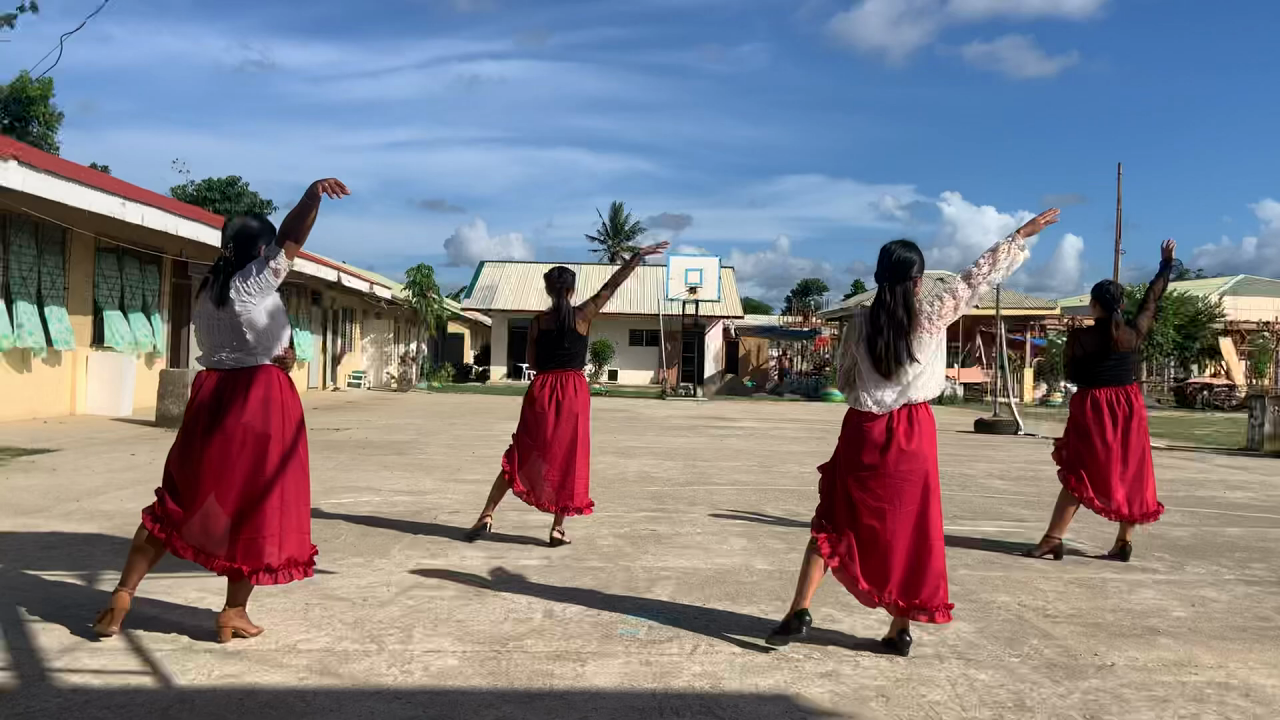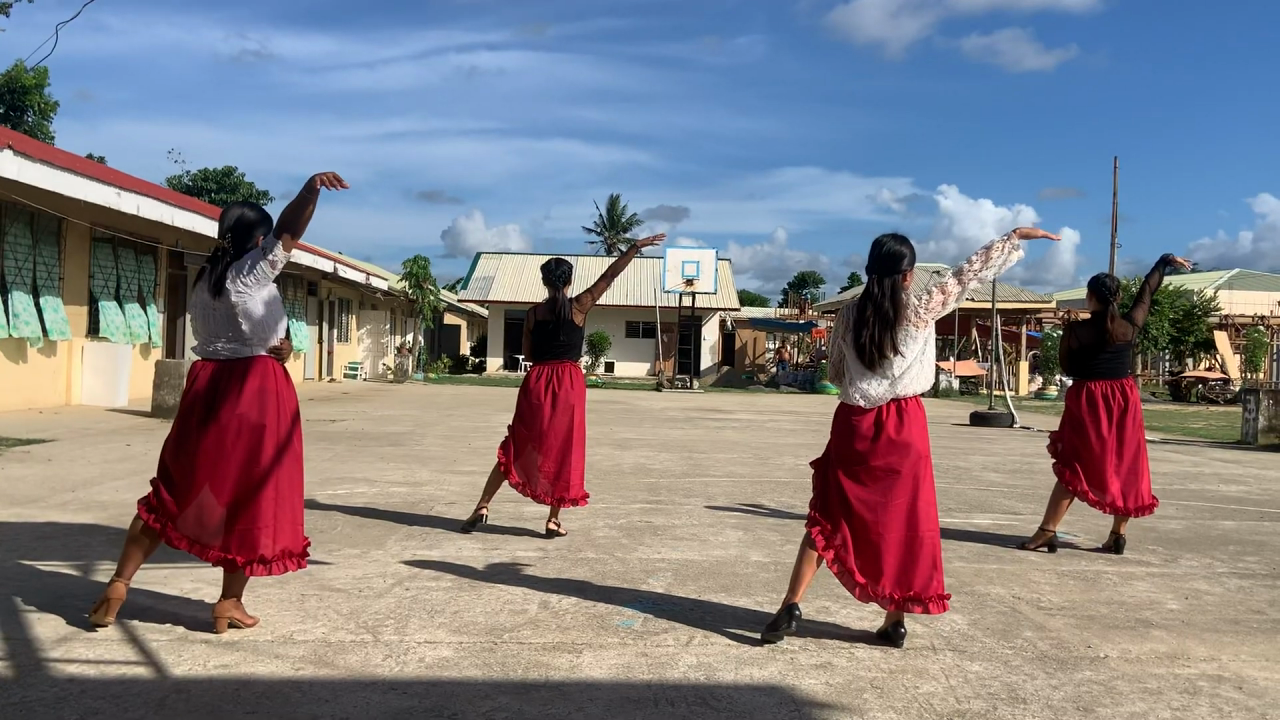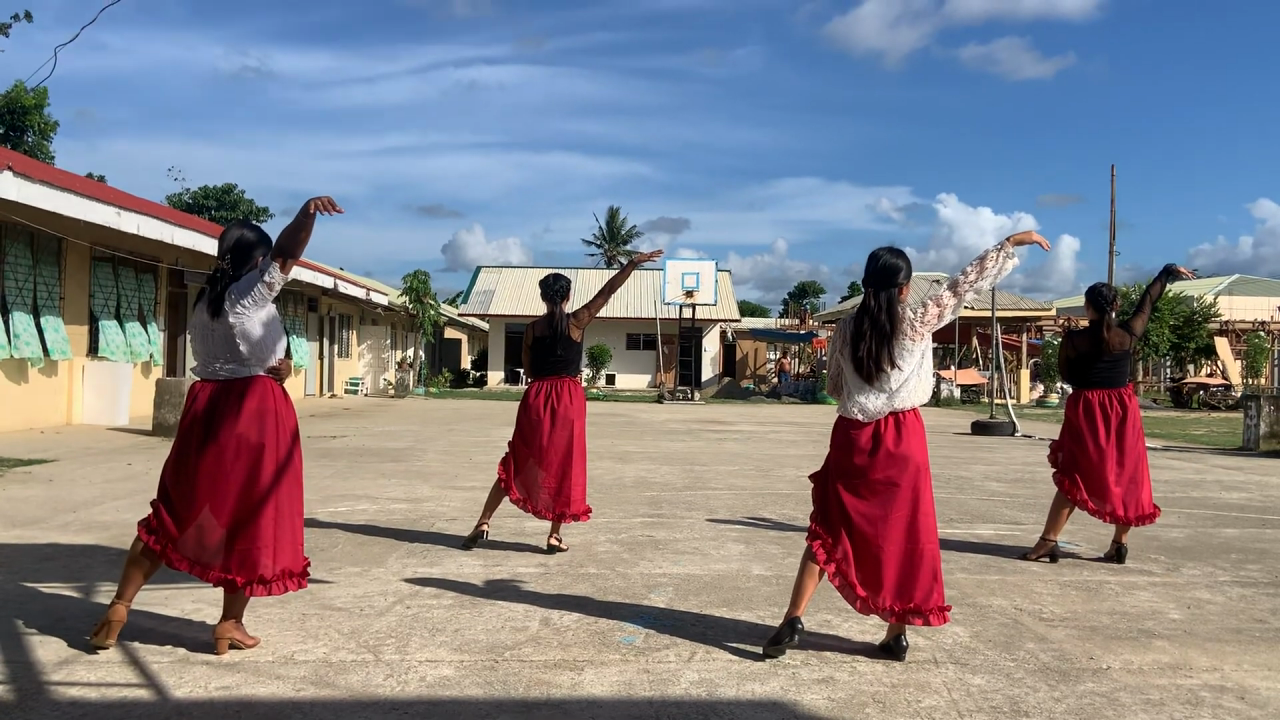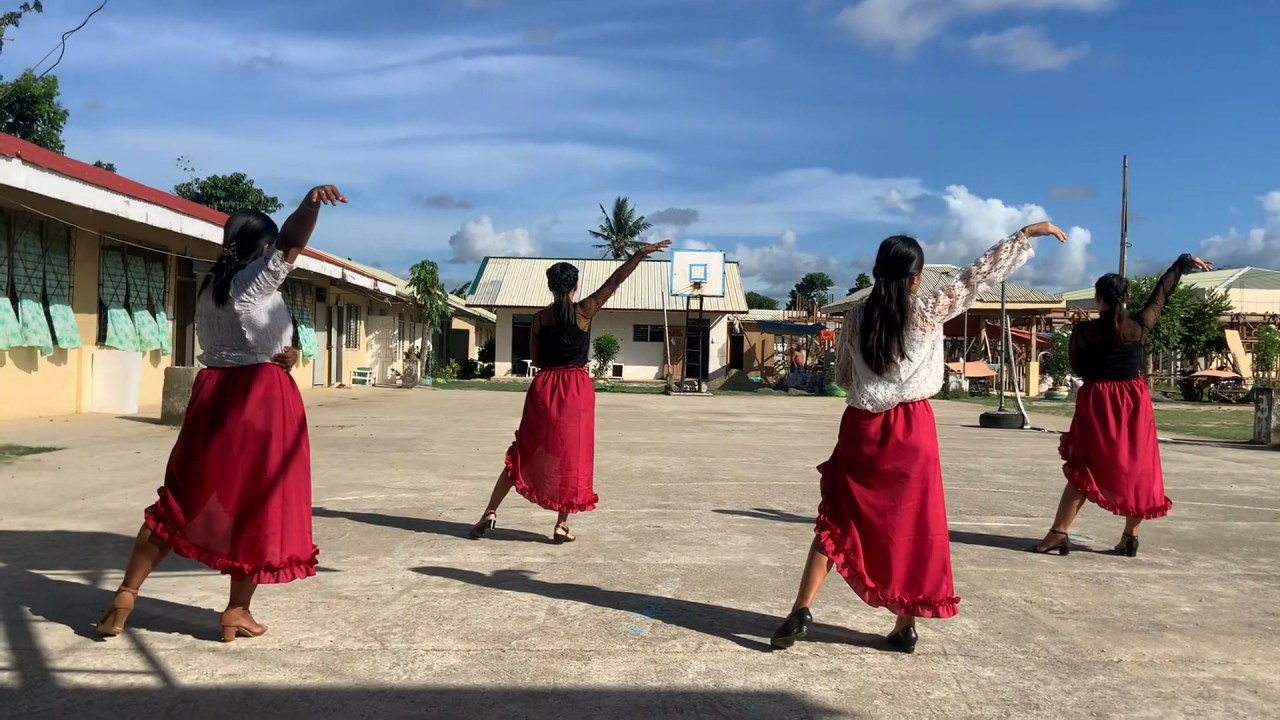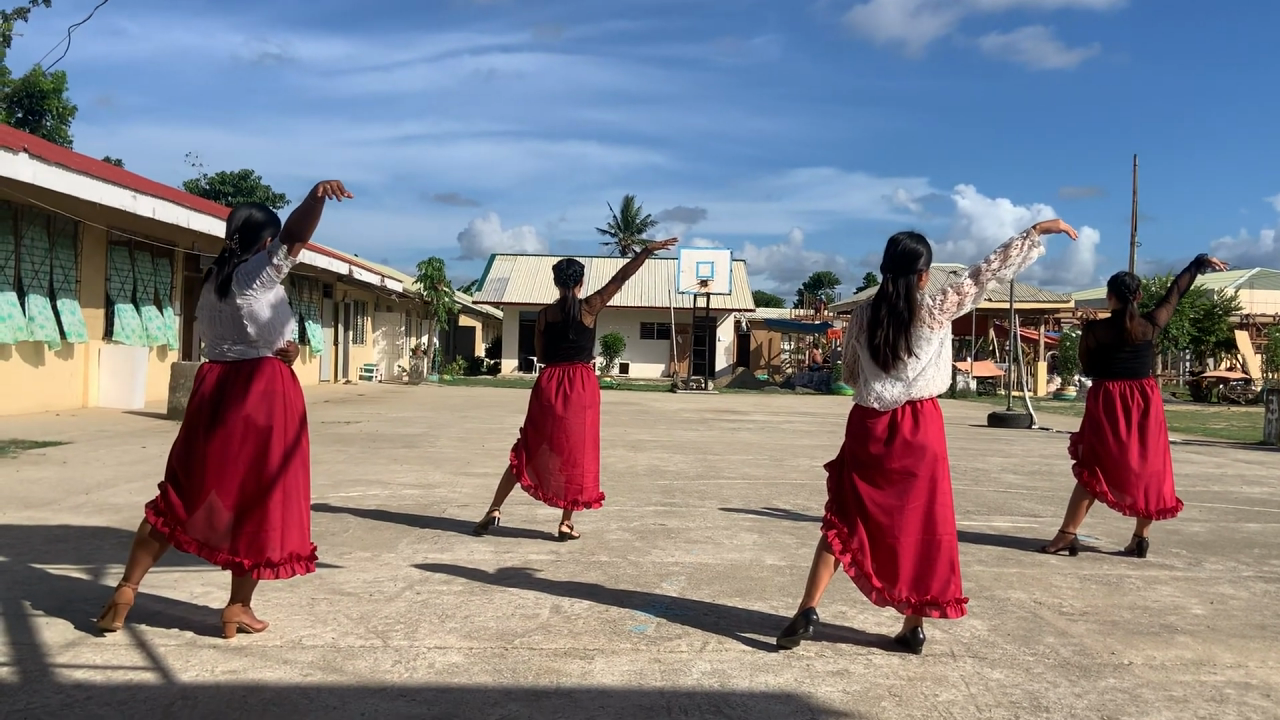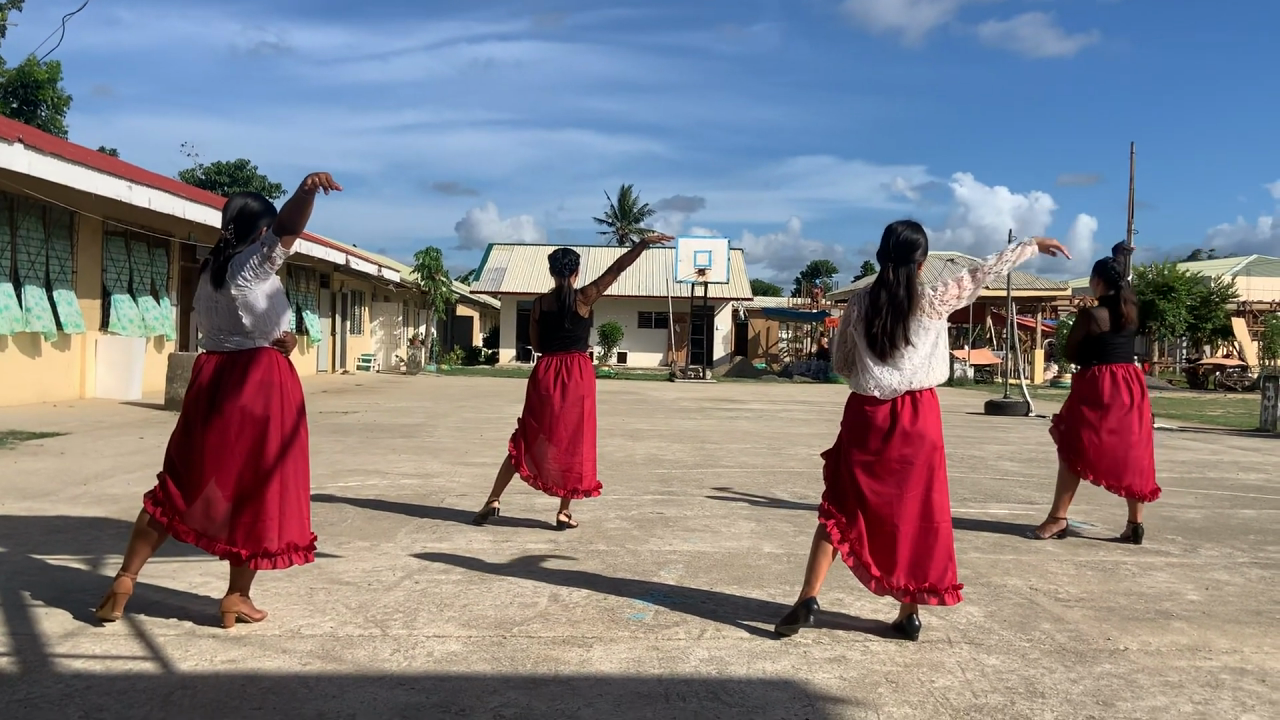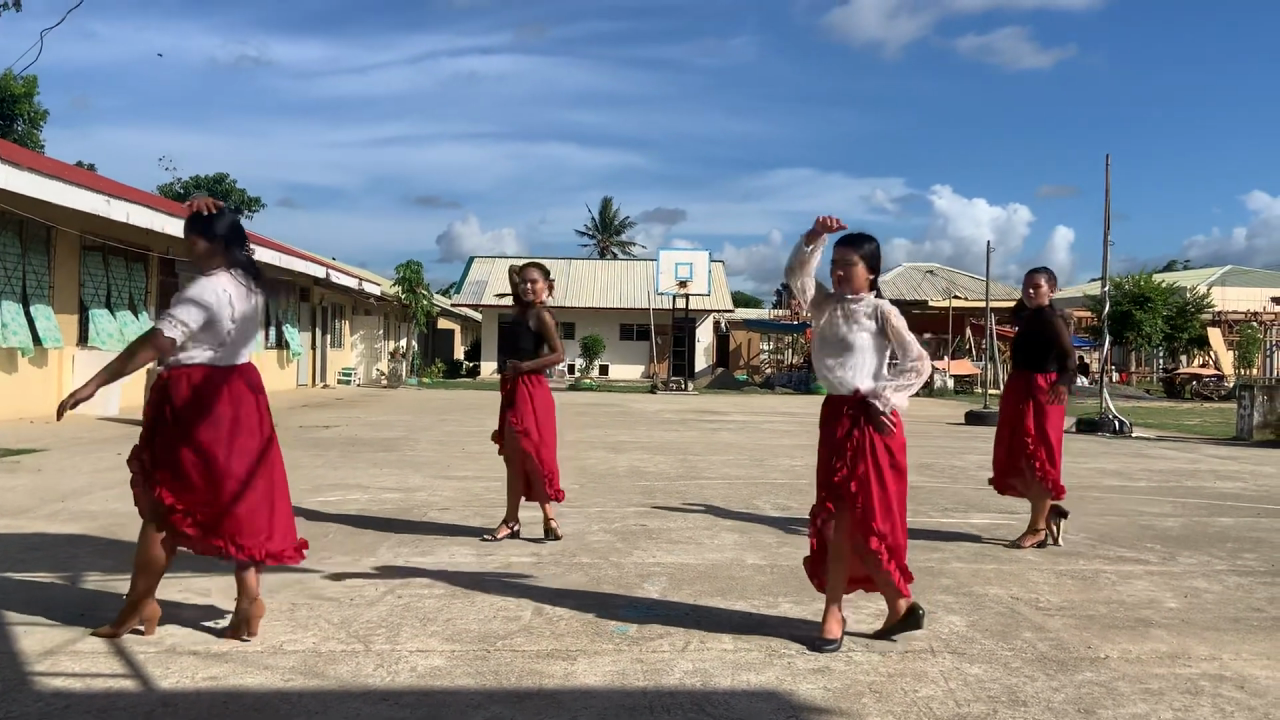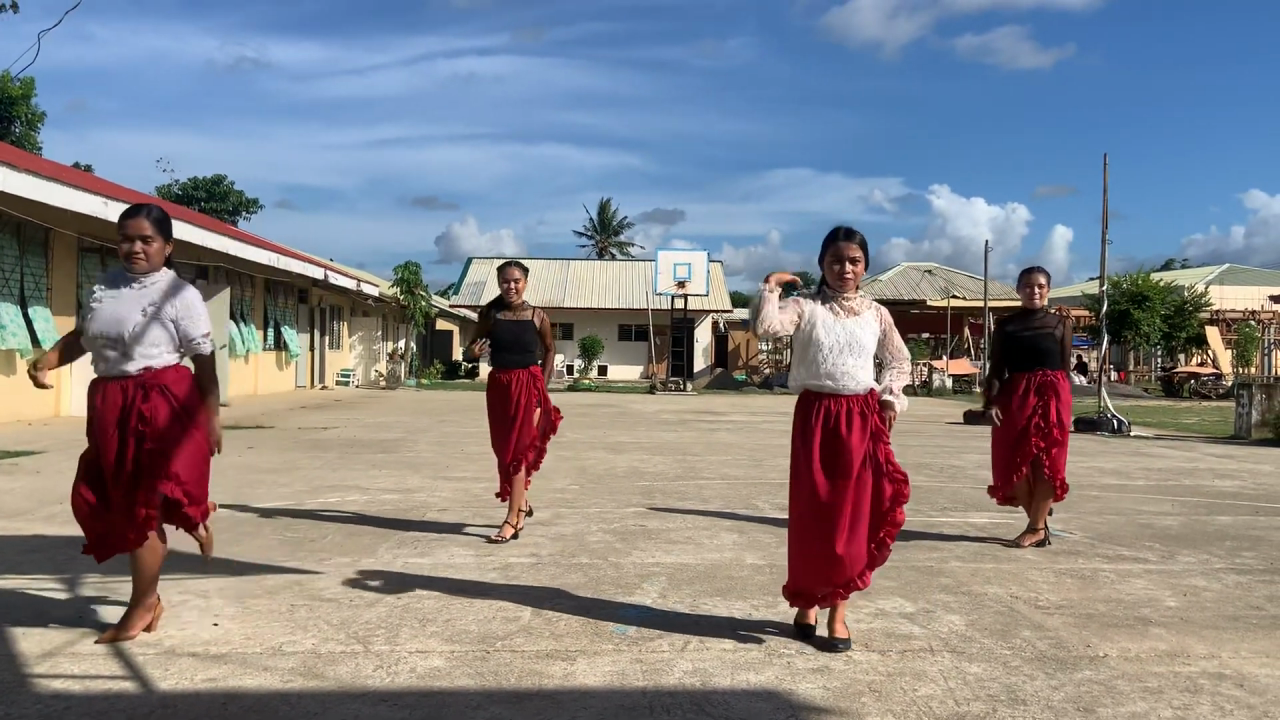
dt=0.7s
person 1, frame 1
left shoulder: (209, 290)
right shoulder: (254, 284)
right elbow: (291, 241)
left wrist: (279, 357)
right wrist: (312, 195)
left hip: (214, 398)
right hip: (258, 403)
left knee: (181, 500)
right knee: (255, 507)
left ankle: (123, 594)
right ankle: (234, 613)
person 1, frame 2
left shoulder: (206, 280)
right shoulder: (250, 273)
right elbow: (289, 233)
left wrist: (275, 347)
right wrist: (310, 189)
left hip: (209, 388)
right hip: (254, 393)
left knee: (176, 491)
right knee: (250, 498)
left ankle: (118, 585)
right ankle: (229, 603)
person 1, frame 3
left shoulder: (205, 301)
right shoulder: (250, 294)
right elbow: (286, 255)
left wrist: (275, 367)
right wrist: (306, 213)
left hip: (209, 409)
right hip: (253, 413)
left knee: (176, 513)
right knee: (251, 518)
left ankle: (119, 607)
right ankle: (230, 624)
person 1, frame 4
left shoulder: (211, 288)
right shoulder: (257, 281)
right elbow: (291, 244)
left wrist: (280, 354)
right wrist: (311, 202)
left hip: (215, 396)
right hip: (260, 400)
left knee: (184, 499)
right knee: (257, 506)
left ankle: (126, 594)
right ankle: (237, 611)
person 1, frame 5
left shoulder: (213, 281)
right shoulder: (259, 273)
right elbow: (296, 238)
left wrist: (281, 348)
right wrist: (316, 196)
left hip: (215, 390)
right hip: (261, 394)
left knee: (183, 494)
right knee: (257, 501)
left ankle: (126, 589)
right ankle: (238, 608)
person 1, frame 6
left shoulder: (211, 271)
right shoulder: (253, 264)
right elbow: (288, 229)
left wrist: (277, 337)
right wrist: (306, 190)
left hip: (214, 380)
right hip: (259, 386)
left knee: (181, 486)
right knee: (256, 492)
left ankle: (124, 580)
right ankle: (237, 597)
person 1, frame 7
left shoulder: (204, 291)
right shoulder: (242, 277)
left elbow: (156, 345)
right elbow: (215, 238)
left wrist: (92, 384)
right wrist: (208, 211)
left hip: (194, 400)
right hip: (236, 396)
left knee: (162, 505)
right knee: (233, 503)
left ankle: (140, 605)
right ankle: (248, 599)
person 1, frame 8
left shoulder: (181, 295)
right shoulder: (105, 286)
left elbow: (204, 361)
right elbow: (84, 336)
left wrist: (210, 420)
right wrist: (49, 358)
left hip: (163, 403)
right hip: (114, 405)
left knee: (144, 505)
right knee: (106, 502)
left ankle: (143, 606)
person 2, frame 1
left shoulder: (860, 322)
right shoulder: (932, 314)
left elbow: (844, 382)
right elbow: (980, 274)
right wrist: (1023, 233)
left hip: (864, 430)
right hip: (912, 431)
left knee: (834, 524)
right knee: (909, 528)
left ankle: (799, 612)
right ankle: (900, 629)
person 2, frame 2
left shoulder: (849, 314)
right shoulder: (920, 309)
left elbow: (835, 373)
right elbow: (971, 272)
right wrist: (1017, 236)
left hip: (855, 423)
right hip: (903, 423)
left knee: (829, 517)
right knee: (902, 521)
left ankle: (791, 607)
right ankle: (894, 620)
person 2, frame 3
left shoulder: (846, 328)
right shoulder: (916, 322)
left elbow: (834, 387)
right elbow: (967, 283)
right wrist: (1012, 242)
left hip: (853, 436)
right hip: (901, 437)
left knee: (829, 531)
right knee: (902, 535)
left ankle: (792, 622)
right ankle: (896, 634)
person 2, frame 4
left shoulder: (856, 317)
right shoulder: (926, 312)
left elbow: (842, 377)
right elbow: (979, 274)
right wrist: (1027, 233)
left hip: (862, 426)
right hip: (910, 428)
left knee: (838, 521)
right knee: (911, 525)
left ankle: (801, 612)
right ankle: (905, 626)
person 2, frame 5
left shoulder: (863, 314)
right shoulder: (936, 310)
left elbow: (849, 374)
right elbow: (989, 271)
right wrist: (1038, 231)
left hip: (869, 425)
right hip: (919, 426)
left knee: (844, 521)
right knee: (920, 525)
left ankle: (808, 611)
right ankle: (912, 626)
person 2, frame 6
left shoulder: (859, 303)
right shoulder: (935, 299)
left elbow: (841, 364)
right elbow: (987, 270)
right wrist: (1035, 244)
left hip: (867, 413)
right hip: (917, 413)
left knee: (841, 508)
right knee: (916, 512)
left ankle: (808, 598)
right ankle: (909, 611)
person 2, frame 7
left shoulder: (880, 312)
right shoulder: (823, 305)
left elbow: (919, 364)
right elbow: (796, 276)
left wrist: (883, 400)
right wrist: (814, 238)
left hip: (865, 417)
right hip: (834, 414)
left knee: (838, 516)
right knee: (861, 521)
left ankle: (833, 613)
right ankle: (900, 604)
person 2, frame 8
left shoulder: (876, 313)
right shoulder: (805, 308)
left elbow: (900, 362)
right elbow: (764, 326)
left wrist: (890, 398)
right wrist: (772, 287)
left hip: (863, 418)
right hip: (817, 415)
left knee: (855, 518)
right knee: (815, 516)
left ankle: (838, 612)
right ankle: (807, 606)
person 3, frame 1
left shoulder: (1080, 338)
right shoulder: (1134, 332)
left elbow: (1071, 374)
right elbow: (1152, 298)
right wrist: (1166, 263)
left hip: (1092, 409)
right hip: (1128, 408)
left knee: (1079, 475)
right knee: (1130, 474)
left ankle: (1053, 539)
right ankle: (1123, 542)
person 3, frame 2
left shoulder: (1076, 330)
right shoulder: (1130, 325)
left elbow: (1067, 367)
right elbow: (1147, 291)
right wrist: (1166, 261)
left hip: (1088, 402)
right hip: (1124, 401)
left knee: (1074, 468)
right knee: (1124, 468)
left ankle: (1047, 531)
right ankle: (1118, 535)
person 3, frame 3
left shoulder: (1074, 340)
right shoulder: (1128, 334)
left elbow: (1067, 375)
right elbow: (1147, 302)
right wrist: (1169, 271)
left hip: (1086, 411)
right hip: (1122, 410)
left knee: (1074, 477)
right knee: (1125, 476)
left ankle: (1049, 540)
right ankle: (1119, 544)
person 3, frame 4
left shoulder: (1084, 331)
right shoulder: (1140, 326)
left elbow: (1077, 368)
right elbow: (1161, 293)
right wrist: (1184, 262)
left hip: (1097, 403)
right hip: (1133, 403)
left knee: (1084, 470)
right knee: (1136, 469)
left ankle: (1059, 533)
right ankle: (1130, 536)
person 3, frame 5
left shoulder: (1094, 330)
right shoulder: (1151, 325)
left elbow: (1087, 368)
right elbow: (1175, 292)
right wrist: (1200, 262)
left hip: (1107, 403)
right hip: (1145, 402)
left knee: (1092, 470)
right knee: (1147, 469)
left ankle: (1068, 534)
right ankle: (1140, 538)
person 3, frame 6
left shoulder: (1091, 316)
right shoulder: (1131, 308)
left elbow: (1071, 352)
right elbow: (1122, 275)
right wrist: (1121, 251)
left hip: (1097, 384)
right hip: (1130, 385)
left knee: (1073, 451)
right knee: (1131, 454)
left ankle: (1057, 519)
right ankle: (1135, 523)
person 3, frame 7
left shoulder: (1052, 321)
right shoulder: (1032, 317)
left elbow: (1068, 356)
left wrist: (1063, 381)
right wrist: (1024, 303)
left hip: (1040, 394)
right hip: (1019, 393)
left knee: (1036, 463)
right knee: (1015, 463)
left ankle: (1036, 529)
right ankle: (1050, 510)
person 3, frame 8
left shoulder: (1060, 324)
right shoulder: (1006, 326)
left elbow: (1064, 366)
right elbow: (995, 369)
left wrist: (1067, 403)
right wrist: (990, 402)
left hip: (1051, 395)
right hip: (1015, 396)
left knee: (1045, 464)
right knee: (1014, 465)
left ankle: (1037, 528)
right ankle: (1039, 521)
person 4, frame 1
left shoulder: (538, 322)
right shoulder: (582, 315)
left elbow: (532, 362)
right elbow: (612, 285)
right wrist: (638, 256)
left hip: (541, 391)
right hip: (572, 392)
left knee: (521, 456)
right knee: (568, 460)
left ankle: (487, 515)
right ankle: (557, 529)
person 4, frame 2
left shoulder: (534, 313)
right shoulder: (579, 306)
left elbow: (528, 353)
right elbow: (610, 276)
right wrist: (636, 247)
left hip: (537, 382)
right hip: (568, 383)
left knee: (517, 448)
right knee: (563, 451)
left ankle: (482, 507)
right ankle: (553, 521)
person 4, frame 3
left shoulder: (532, 328)
right shoulder: (576, 322)
left elbow: (528, 370)
right elbow: (607, 291)
right wrist: (633, 263)
left hip: (536, 397)
right hip: (568, 398)
left knee: (517, 464)
right knee: (564, 466)
left ankle: (483, 523)
right ankle: (554, 535)
person 4, frame 4
left shoulder: (539, 318)
right shoulder: (583, 311)
left elbow: (536, 359)
right elbow: (614, 281)
right wrist: (640, 254)
left hip: (544, 387)
right hip: (576, 388)
left knee: (525, 453)
right knee: (571, 456)
left ankle: (490, 513)
right ankle: (562, 526)
person 4, frame 5
left shoulder: (545, 314)
right shoulder: (589, 308)
left elbow: (541, 356)
right elbow: (621, 277)
right wrist: (647, 251)
left hip: (549, 384)
right hip: (581, 385)
left knee: (528, 450)
right knee: (576, 453)
left ankle: (494, 510)
right ankle: (566, 523)
person 4, frame 6
left shoulder: (539, 303)
right shoulder: (584, 298)
left elbow: (535, 344)
right elbow: (616, 269)
right wrist: (643, 243)
left hip: (545, 373)
right hip: (577, 374)
left knee: (527, 441)
right knee: (573, 442)
left ankle: (493, 500)
right ankle: (564, 511)
person 4, frame 7
left shoulder: (541, 316)
right shoulder: (522, 307)
left elbow: (558, 354)
right elbow: (513, 272)
left wrist: (525, 366)
left hip: (526, 387)
right hip: (516, 387)
left knee: (517, 455)
right knee: (519, 455)
left ankle: (511, 521)
right ankle: (549, 520)
person 4, frame 8
left shoulder: (538, 316)
right shoulder: (490, 316)
left elbow: (549, 350)
right elbow: (475, 351)
left wrist: (545, 385)
right wrist: (473, 353)
left hip: (529, 386)
right hip: (498, 387)
left knee: (520, 453)
right knee: (506, 451)
left ankle: (512, 520)
right ankle: (521, 505)
